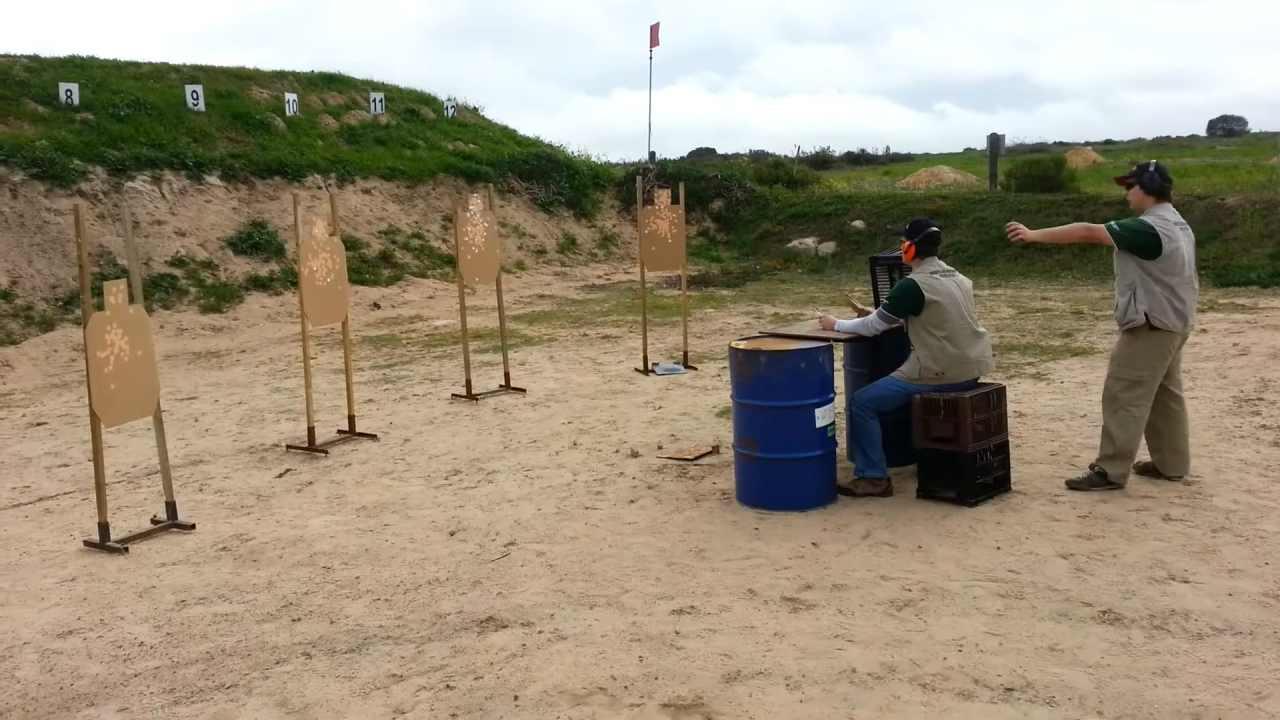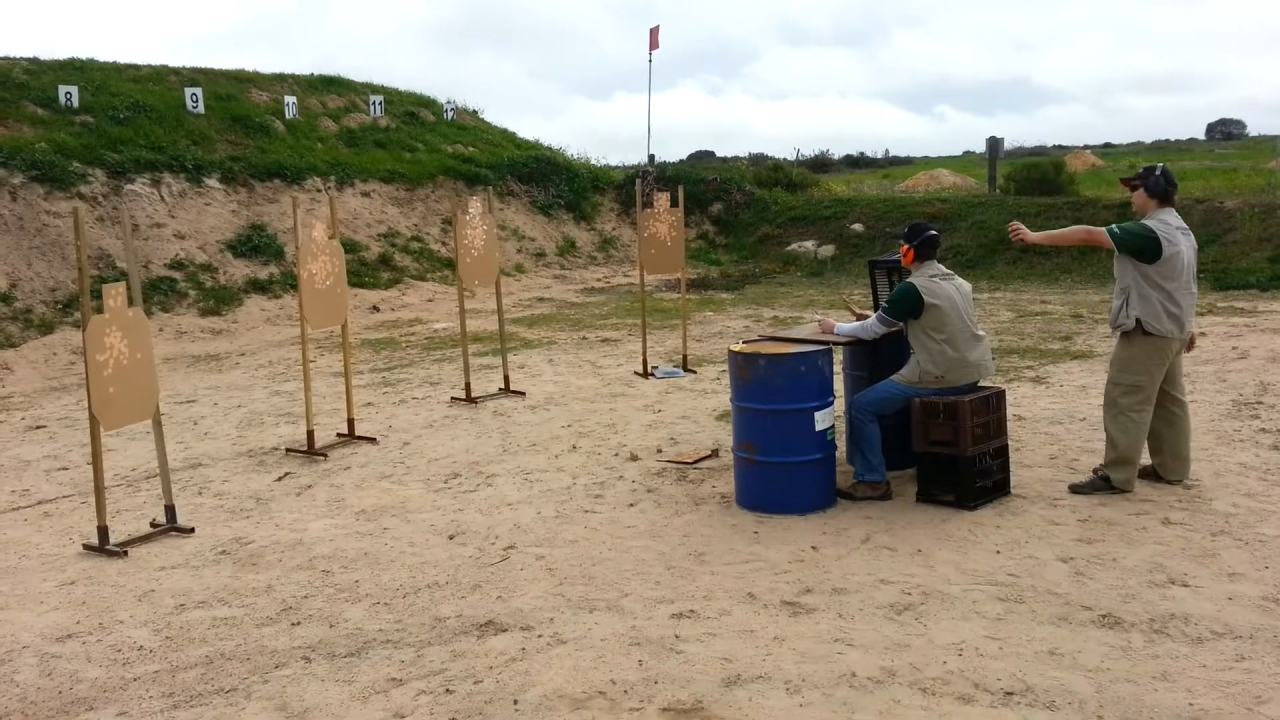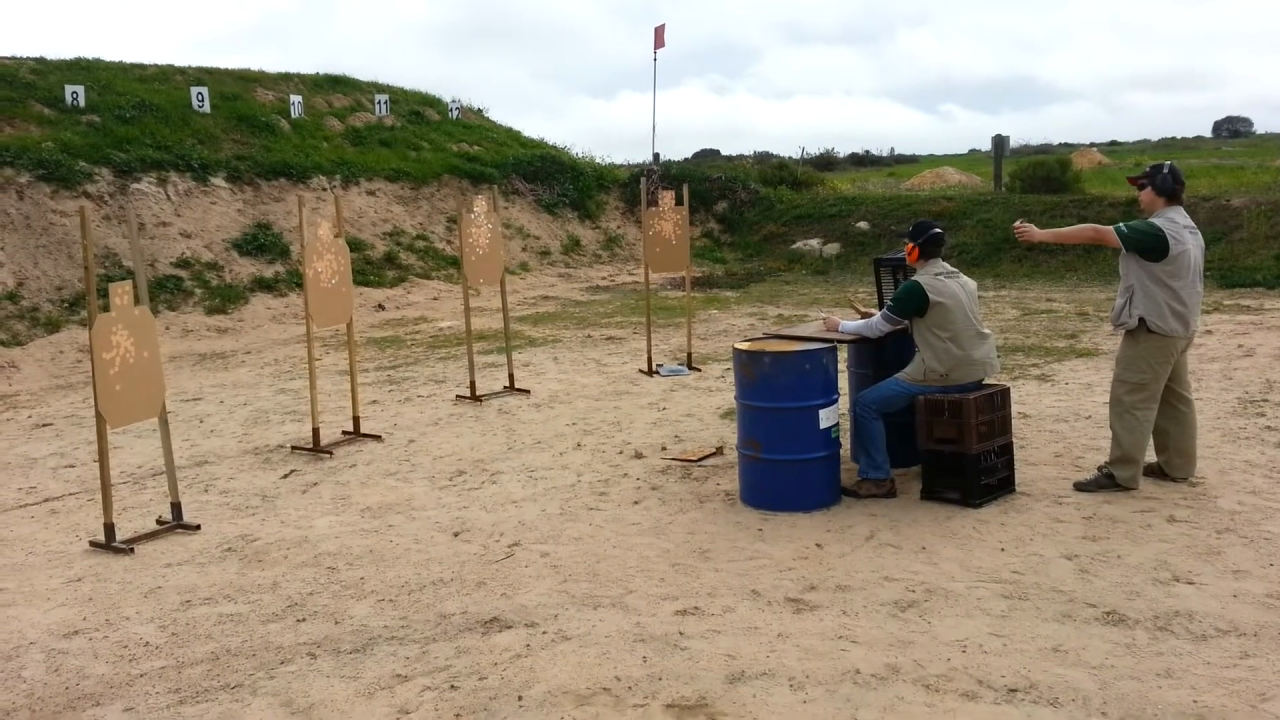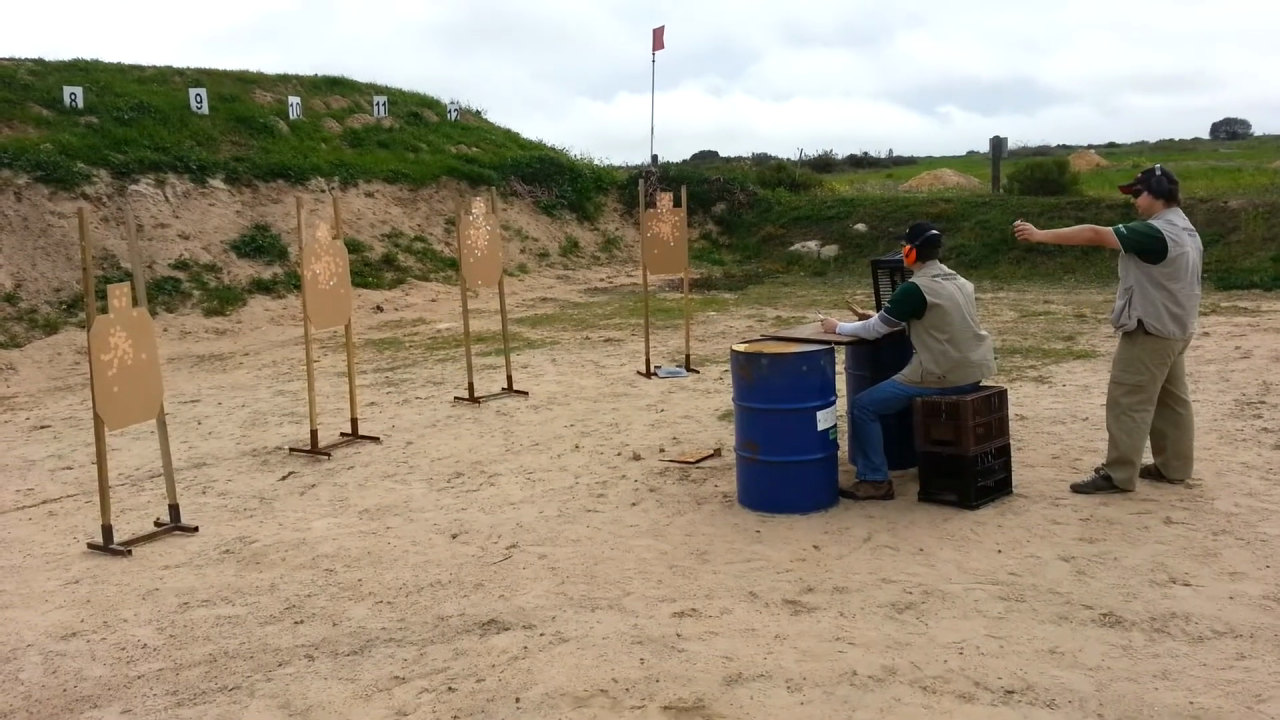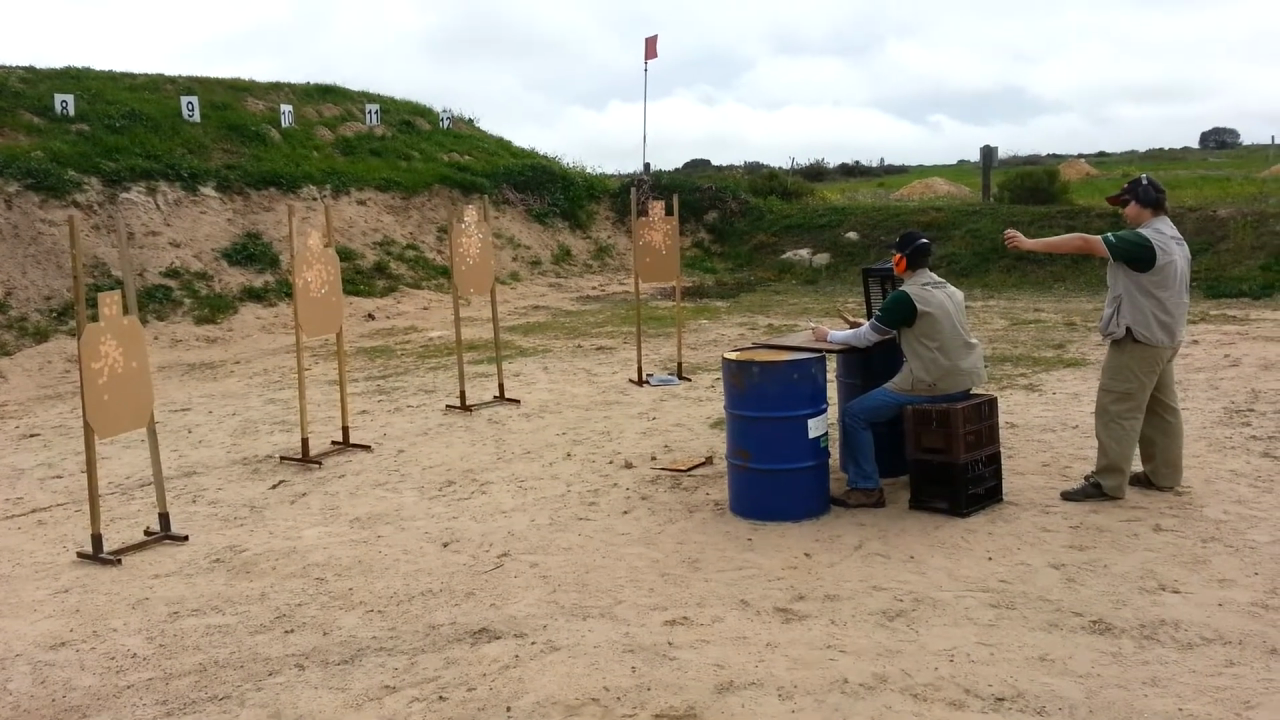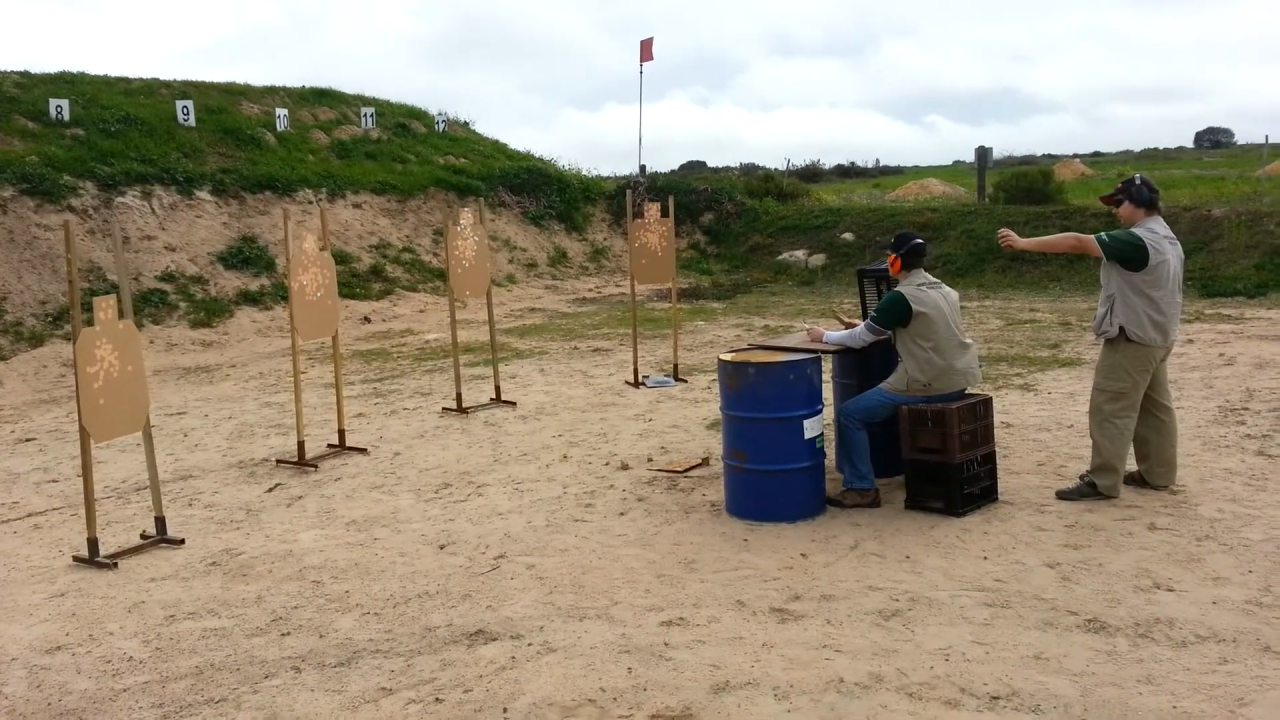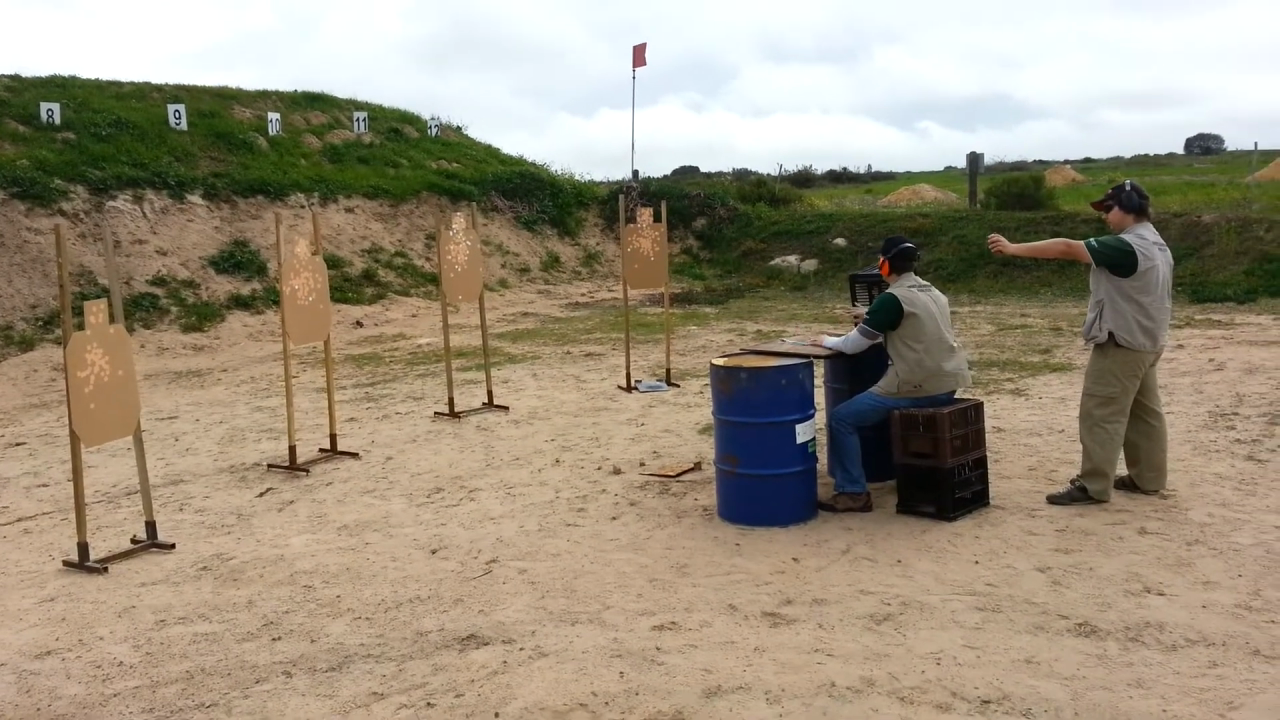
dt=0.3s
person 1, frame 1
left shoulder: (1147, 228)
right shoulder: (1177, 225)
left elbow: (1088, 232)
left wrist: (1034, 234)
left hip: (1151, 327)
right hip: (1171, 324)
left knee: (1125, 396)
right knee: (1166, 394)
left ankle: (1111, 469)
right ankle: (1171, 462)
person 1, frame 2
left shoulder: (1149, 232)
right shoulder: (1180, 230)
left elbow: (1089, 235)
left wrist: (1035, 237)
right wrist: (1186, 328)
left hip: (1148, 331)
right hip: (1172, 329)
left knee: (1127, 402)
right knee: (1168, 399)
left ankle: (1117, 475)
right ankle: (1172, 466)
person 1, frame 3
left shoulder: (1157, 230)
right shoulder: (1187, 229)
left elbow: (1096, 234)
left wrist: (1041, 235)
left hip: (1153, 329)
right hip: (1176, 328)
left knee: (1133, 400)
right knee: (1174, 398)
left ankle: (1121, 473)
right ankle: (1177, 464)
person 1, frame 4
left shoulder: (1155, 232)
right shoulder: (1186, 231)
left elbow: (1094, 235)
left wrist: (1040, 235)
left hip: (1150, 332)
right hip: (1174, 329)
left knee: (1129, 402)
right knee: (1171, 399)
left ankle: (1118, 474)
right ankle: (1174, 466)
person 1, frame 5
left shoulder: (1144, 240)
right shoulder: (1173, 239)
left elbow: (1083, 243)
left wrist: (1029, 244)
left hip: (1139, 340)
right hip: (1162, 338)
left knee: (1118, 410)
right knee: (1160, 407)
left ankle: (1108, 482)
right ankle: (1163, 474)
person 1, frame 6
left shoulder: (1137, 240)
right shoulder: (1167, 239)
left elbow: (1077, 242)
left wrist: (1023, 243)
left hip: (1132, 338)
right hip: (1156, 337)
left knee: (1111, 409)
right knee: (1154, 407)
left ankle: (1102, 481)
right ankle: (1158, 472)
person 1, frame 7
left shoulder: (1126, 246)
right shoulder: (1157, 245)
left elbow: (1066, 248)
left wrist: (1013, 248)
left hip: (1121, 344)
right hip: (1146, 342)
left knee: (1101, 414)
right knee: (1145, 411)
left ankle: (1093, 486)
right ankle: (1148, 477)
person 2, frame 1
left shoulder: (912, 285)
right shoulder: (957, 278)
left elbow: (873, 327)
left wrist: (836, 324)
right wrist: (879, 314)
left hip: (940, 373)
right hip: (971, 369)
left knee: (862, 403)
left ankle: (873, 478)
person 2, frame 2
left shoulder: (912, 289)
right shoulder: (957, 282)
left elbow: (873, 331)
left wrist: (836, 327)
right wrist: (878, 318)
left hip: (939, 377)
right hip: (971, 373)
left knee: (861, 406)
left ankle: (873, 482)
person 2, frame 3
left shoulder: (917, 287)
right shoulder: (962, 280)
left elbow: (877, 329)
left wrist: (840, 325)
right wrist: (883, 316)
left hip: (944, 374)
right hip: (976, 370)
left knee: (865, 404)
left ankle: (877, 479)
person 2, frame 4
left shoulder: (914, 288)
right shoulder: (958, 281)
left elbow: (874, 331)
left wrist: (838, 327)
right wrist: (881, 318)
left hip: (942, 376)
right hip: (973, 372)
left knee: (863, 406)
left ankle: (875, 481)
person 2, frame 5
left shoulder: (905, 296)
right shoulder: (948, 289)
left elbow: (866, 338)
left wrist: (829, 335)
right wrist: (872, 326)
left hip: (933, 385)
right hip: (964, 380)
left knee: (854, 414)
left ankle: (866, 488)
person 2, frame 6
left shoulder: (900, 297)
right shoulder: (943, 289)
left elbow: (859, 339)
left wrist: (822, 336)
right wrist: (868, 325)
left hip: (928, 385)
right hip: (959, 380)
left knee: (849, 414)
left ankle: (861, 489)
person 2, frame 7
left shoulder: (891, 299)
right shoulder: (932, 292)
left elbow: (853, 345)
left wrist: (826, 341)
right wrist: (873, 320)
left hip: (917, 388)
right hip: (948, 384)
left knee: (841, 419)
left ankle: (853, 493)
